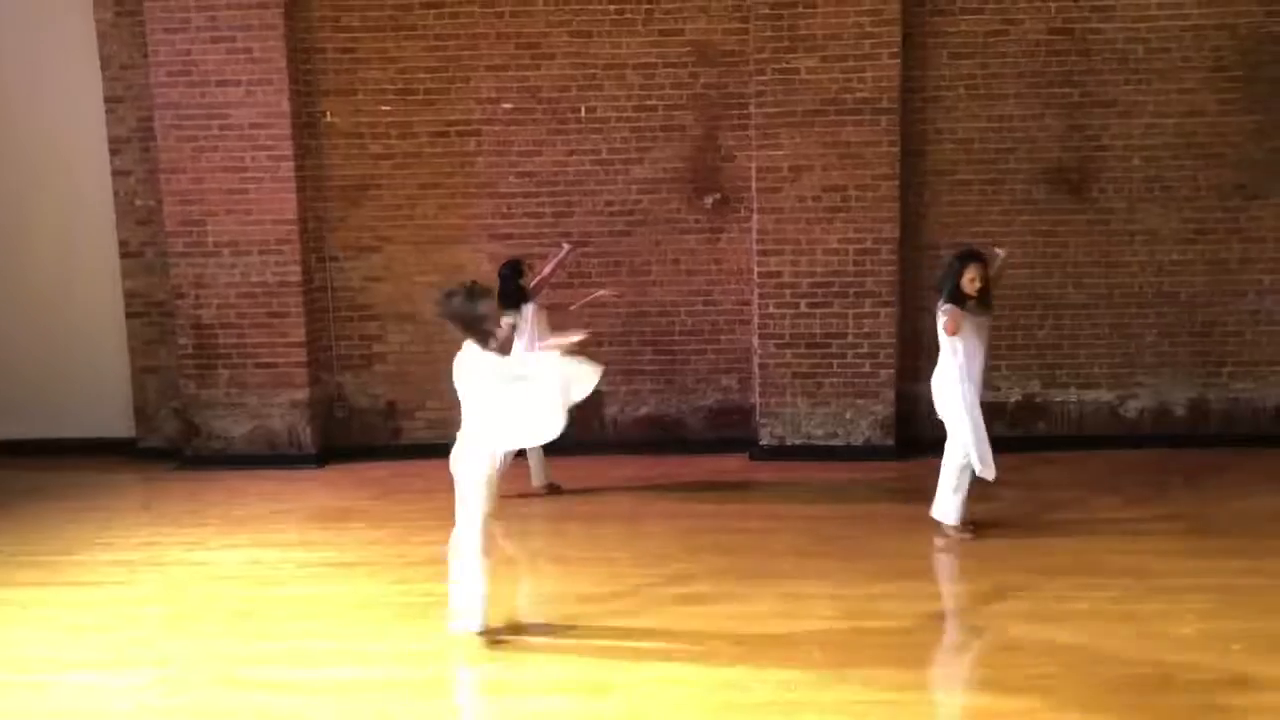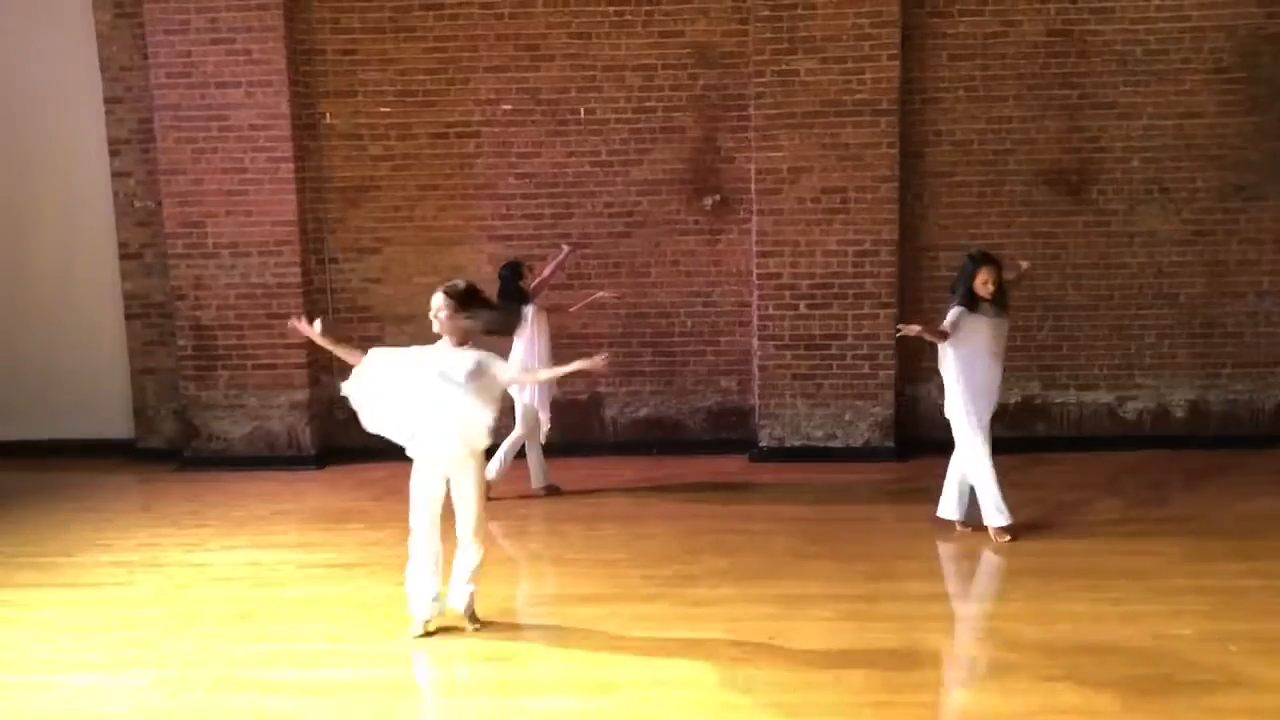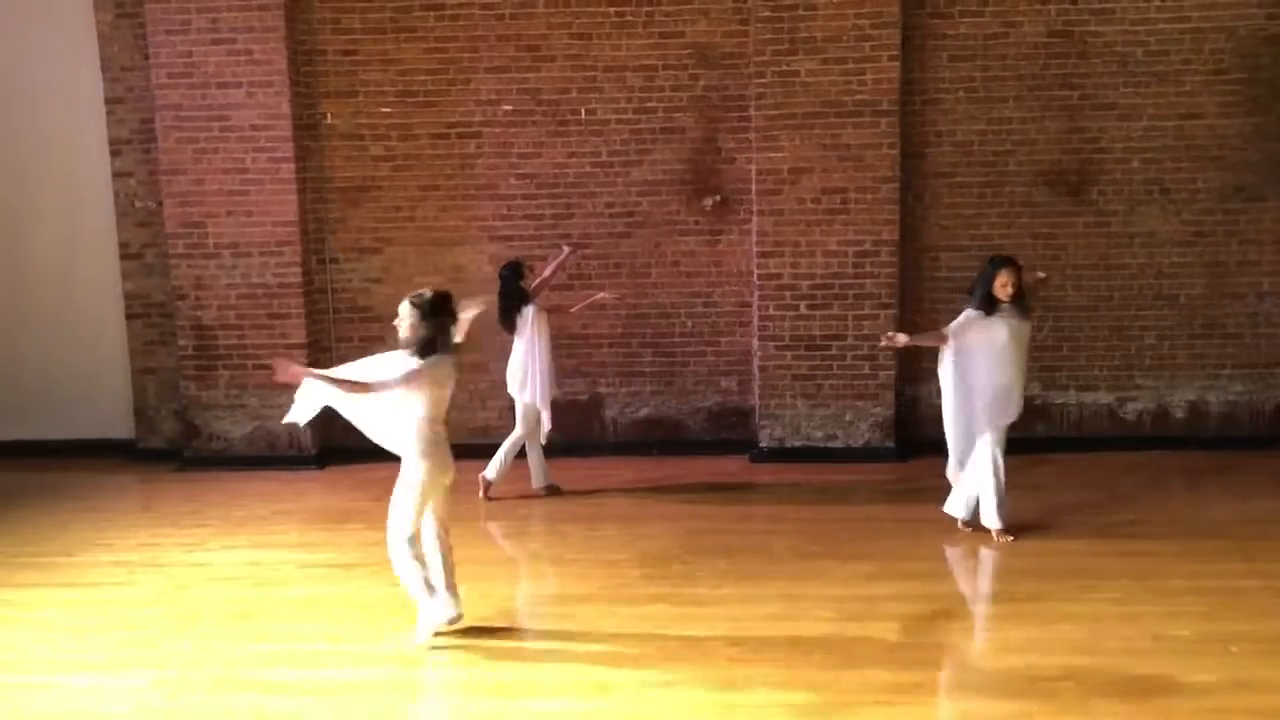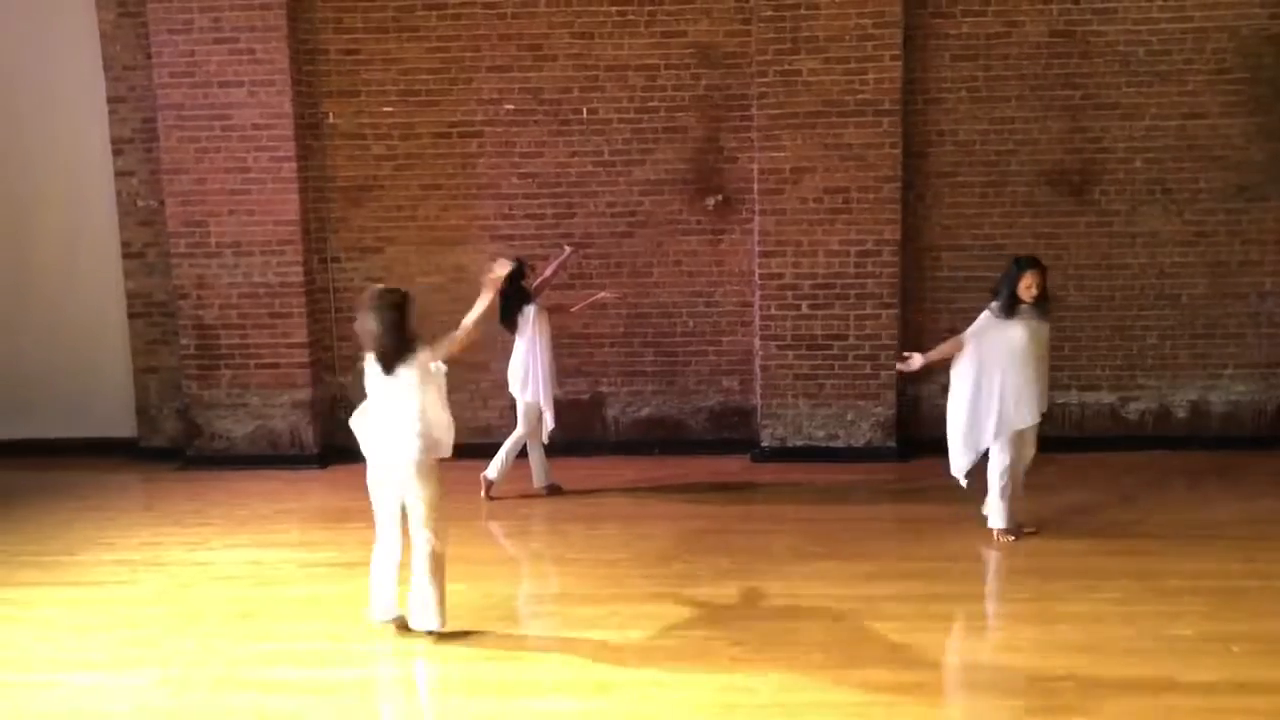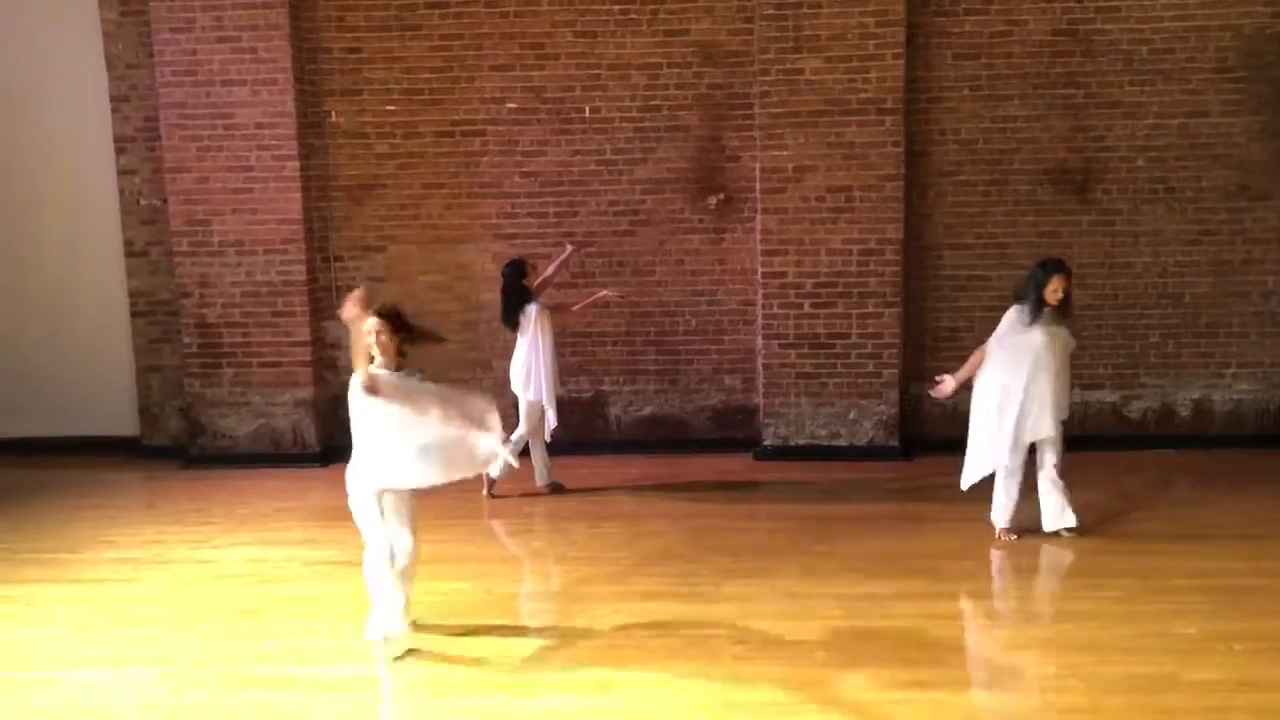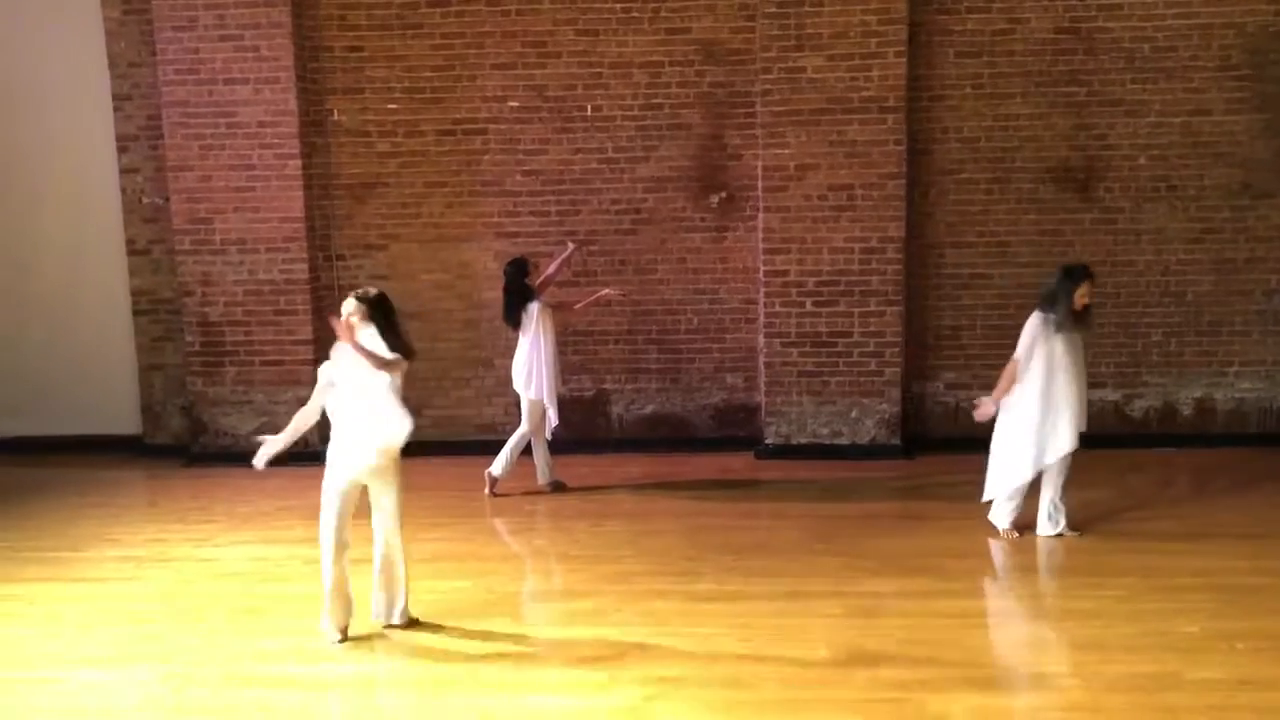
dt=0.2s
person 1, frame 1
left shoulder: (476, 351)
right shoulder: (476, 357)
right elbow: (520, 367)
left hip: (484, 453)
right hip: (480, 455)
left knee: (469, 530)
right knee: (473, 534)
left ankle: (465, 612)
right ankle: (470, 617)
person 1, frame 2
left shoulder: (481, 359)
right shoulder: (421, 356)
left elbow: (529, 375)
right elbow: (366, 361)
left wrist: (576, 366)
right wrist: (323, 341)
left hip: (466, 457)
right hip: (427, 455)
left knee: (470, 535)
right knee: (424, 533)
left ankle: (462, 601)
right ankle: (426, 610)
person 1, frame 3
left shoulder: (423, 365)
right shoulder: (441, 358)
left elbow: (366, 386)
right elbow: (455, 337)
left wrist: (308, 375)
left hip: (424, 460)
right hip: (436, 457)
left knee: (401, 539)
right knee: (435, 535)
left ankle: (439, 610)
right ankle: (441, 610)
person 1, frame 4
left shoulder: (374, 363)
right shoulder: (416, 361)
right elbow: (460, 338)
right wrist: (488, 293)
left hip: (382, 460)
right hip: (414, 462)
left knee: (387, 536)
right knee: (426, 538)
left ankle: (384, 608)
right ankle: (429, 618)
person 1, frame 5
left shoulder: (408, 378)
right shoulder: (366, 379)
left elbow: (443, 410)
right elbow: (362, 369)
right wrist: (355, 324)
left hip: (397, 480)
right hip: (366, 478)
left knee: (405, 551)
right knee: (380, 553)
left ankle: (383, 621)
right ankle: (388, 628)
person 1, frame 6
left shoulder: (392, 361)
right shoulder: (332, 367)
left elbow: (382, 368)
right elbow: (312, 410)
left wrist: (355, 347)
right wrist: (279, 440)
left hip: (383, 462)
right hip: (341, 462)
left knee: (389, 538)
right knee: (332, 539)
left ankle: (392, 611)
right ankle: (336, 617)
person 2, frame 1
left shoulder: (977, 306)
right shoulder: (949, 308)
left elbow: (986, 281)
right elbow: (950, 329)
left wrist: (996, 264)
right wrist: (953, 319)
left hip: (967, 388)
right hip: (953, 389)
left knee: (958, 449)
right knee: (966, 450)
left ankle: (952, 512)
right ankle: (949, 516)
person 2, frame 2
left shoulder: (996, 309)
right shoulder: (962, 313)
left elbow: (1000, 291)
right elbow: (945, 333)
left wrist: (1019, 275)
right wrist: (924, 332)
left hip: (986, 394)
right hip: (968, 396)
left knee: (967, 453)
right knee: (980, 455)
left ankle: (952, 510)
right ankle: (996, 520)
person 2, frame 3
left shoulder: (1019, 311)
right shoulder: (977, 315)
right elbow: (946, 335)
left wrist: (1035, 284)
right wrist: (911, 340)
left hip: (1009, 397)
right hip: (985, 397)
left knee: (981, 456)
right knee: (991, 457)
left ankle: (960, 509)
right ankle: (994, 521)
person 2, frame 4
left shoulder: (1038, 314)
right shoulder: (997, 314)
right elbow: (962, 341)
right wrist: (924, 358)
left hip: (1027, 400)
right hip: (1001, 398)
left knee: (1025, 455)
right knee: (1002, 459)
left ankle: (997, 509)
right ankle: (999, 522)
person 2, frame 5
left shoulder: (1058, 318)
right shoulder: (1019, 315)
right elbow: (987, 351)
right wrist: (956, 379)
left hip: (1049, 404)
right hip: (1020, 403)
left knee: (1051, 461)
right knee: (1012, 460)
left ankle: (1057, 520)
right ankle: (1002, 521)
person 2, frame 6
left shoulder: (1070, 322)
right shoulder: (1040, 322)
right elbow: (1015, 363)
right wrist: (995, 398)
left hip: (1061, 407)
right hip: (1037, 407)
left knee: (1058, 464)
right knee: (1026, 463)
left ankle: (1052, 523)
right ankle: (1001, 518)
person 3, frame 1
left shoulder: (530, 304)
right shoulder: (526, 301)
left elbow: (566, 309)
right elbow: (546, 275)
left wrist: (595, 296)
right wrist: (566, 251)
left ankle: (541, 480)
person 3, frame 2
left shoulder: (530, 306)
right shoulder: (525, 302)
left elbow: (565, 311)
right elbow: (546, 275)
left wrist: (595, 297)
right wrist: (566, 253)
left knee: (533, 431)
right knee: (523, 430)
left ankle: (541, 482)
right ankle: (490, 476)
person 3, frame 3
left shoulder: (530, 307)
right shoulder: (525, 302)
left elbow: (565, 312)
right elbow: (547, 276)
left wrist: (595, 299)
right wrist: (566, 254)
left hip: (531, 374)
right hip: (526, 374)
left knee: (533, 431)
right knee: (523, 431)
left ankle: (541, 482)
right ankle: (489, 476)
person 3, frame 4
left shoulder: (532, 306)
right shoulder: (527, 303)
left elbow: (567, 311)
right elbow: (548, 276)
left wrist: (597, 298)
right wrist: (568, 254)
left hip: (533, 373)
right hip: (527, 374)
left knee: (534, 430)
right knee: (524, 430)
left ankle: (543, 481)
right ankle: (490, 475)
person 3, frame 5
left shoulder: (534, 305)
right shoulder: (529, 302)
left elbow: (569, 309)
right elbow: (550, 274)
left wrist: (598, 297)
right wrist: (569, 253)
left hip: (534, 372)
right hip: (530, 373)
left knee: (537, 429)
right knee: (526, 429)
left ankle: (545, 479)
right ankle: (492, 474)
person 3, frame 6
left shoulder: (536, 304)
right shoulder: (530, 301)
left elbow: (571, 308)
right elbow: (551, 273)
left wrist: (601, 295)
right wrist: (571, 251)
left hip: (536, 371)
right hip: (532, 371)
left knee: (539, 428)
right knee: (528, 428)
left ankle: (546, 478)
right ankle: (494, 472)
